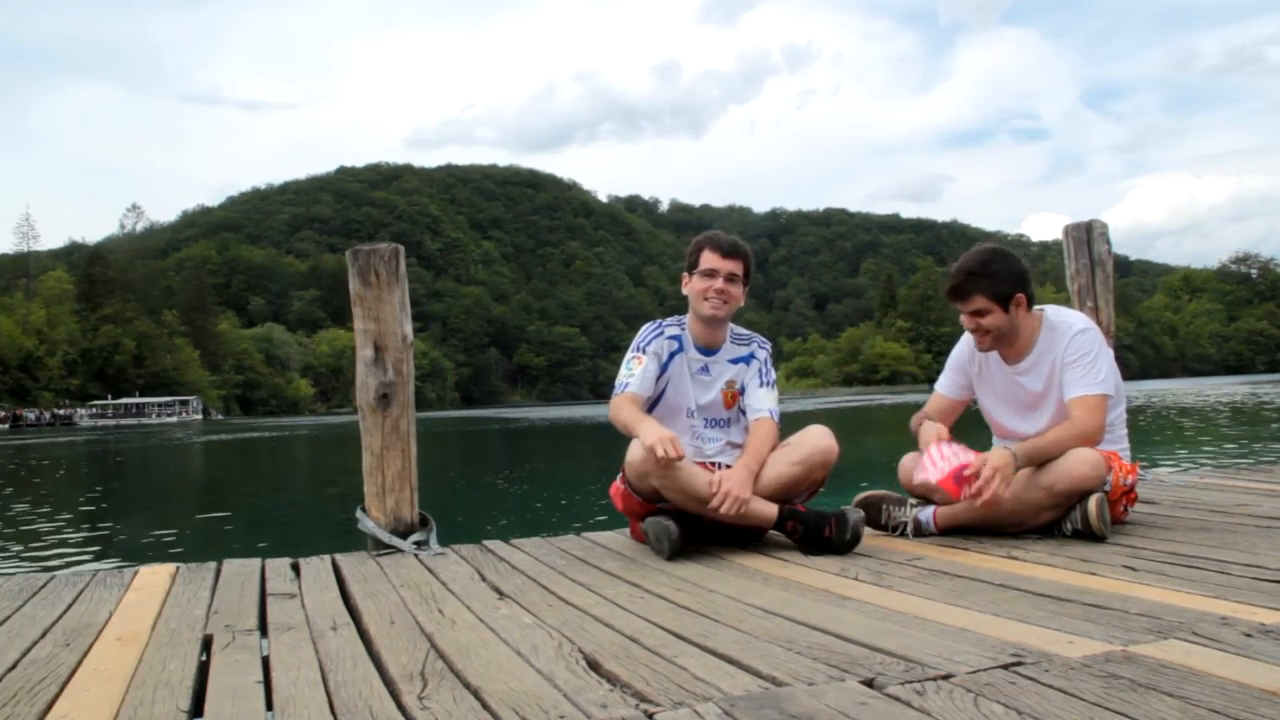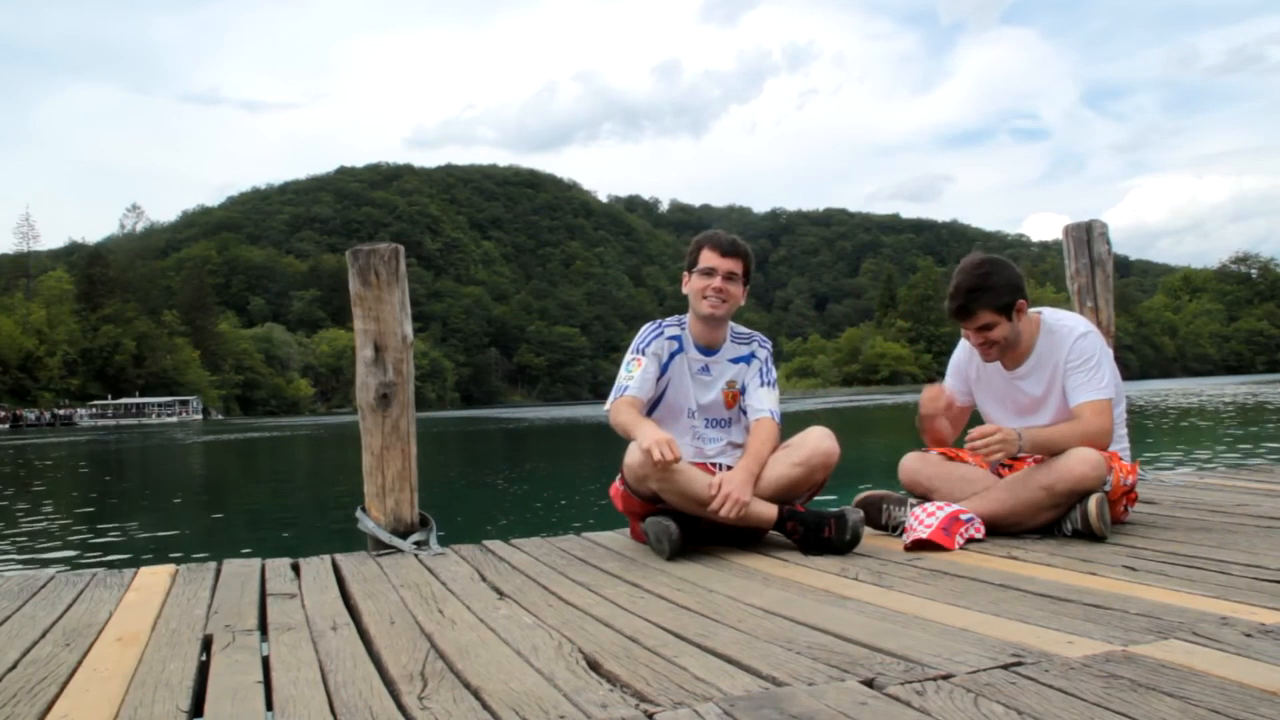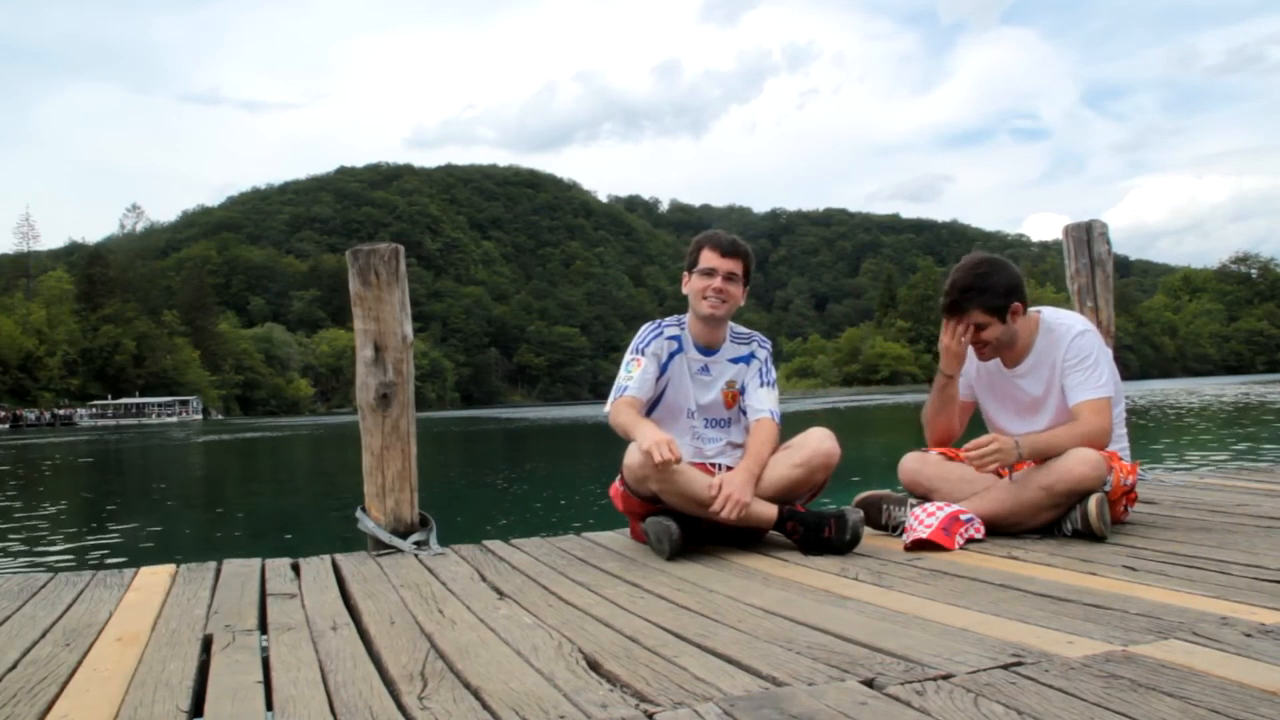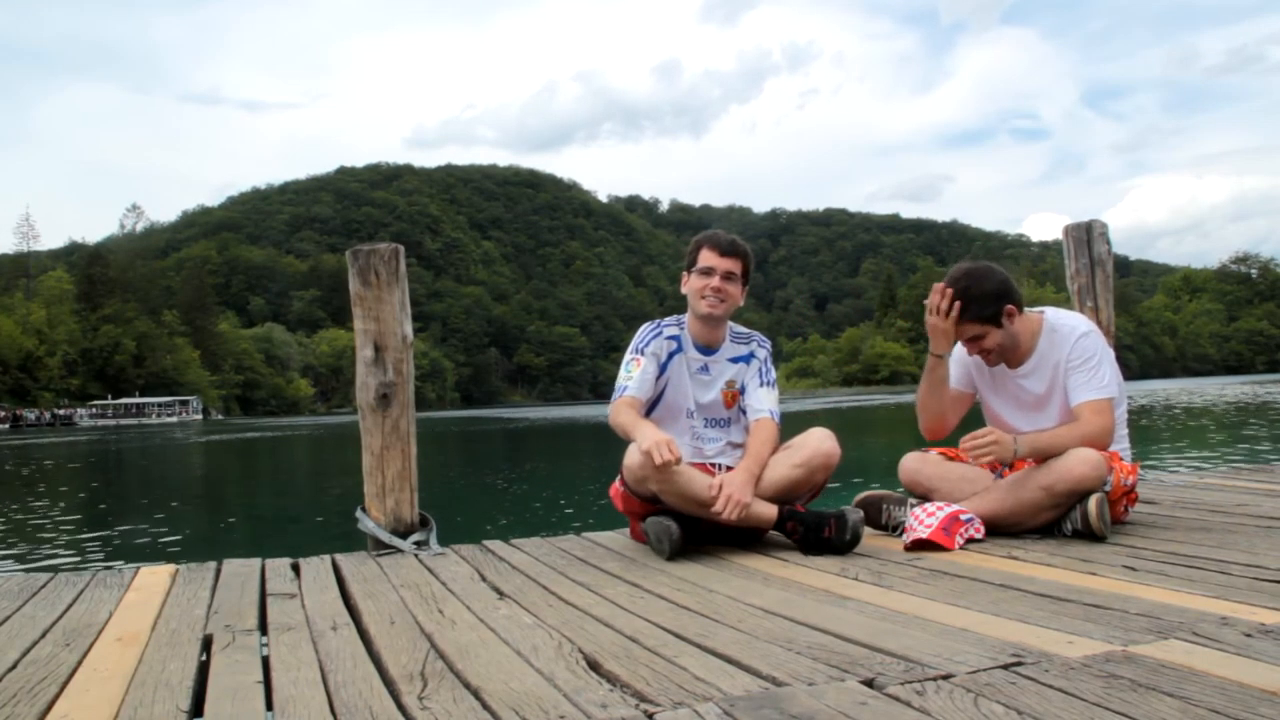
dt=0.2s
person 1, frame 1
left shoulder: (754, 350)
right shoulder: (657, 337)
left elbow: (764, 421)
right elbow: (621, 406)
left wrist: (743, 471)
right wrist: (647, 426)
left hip: (732, 483)
right hip: (666, 489)
left knee: (820, 443)
right knee: (644, 455)
left ankle: (686, 522)
right ankle: (795, 522)
person 1, frame 2
left shoulder: (755, 349)
right shoulder: (657, 337)
left elbow: (765, 422)
right elbow: (621, 409)
left wrist: (744, 473)
right wrist: (646, 430)
left hip: (732, 481)
right hip: (667, 487)
left knee: (822, 444)
right knee: (642, 458)
left ankle: (686, 523)
right ankle: (794, 522)
person 1, frame 3
left shoulder: (755, 349)
right shoulder: (656, 337)
left elbow: (765, 421)
right elbow: (620, 410)
left wrist: (745, 474)
right wrist: (646, 430)
left hip: (732, 481)
right hip: (666, 484)
left knee: (822, 444)
right knee: (641, 459)
left ankle: (689, 524)
right ankle: (794, 522)
person 1, frame 4
left shoulder: (754, 349)
right shoulder: (655, 337)
left elbow: (765, 421)
right elbow: (621, 409)
left wrist: (745, 475)
right wrist: (645, 431)
left hip: (733, 481)
right hip: (666, 484)
left knee: (822, 444)
right knee: (641, 459)
left ankle: (687, 523)
right ankle: (795, 522)
person 2, frame 1
left shoulder: (1075, 334)
right shoulder: (971, 347)
left elbow: (1087, 429)
right elbow: (929, 416)
left wrist: (1014, 457)
right wrist: (927, 427)
left hip: (1092, 467)
right hip: (1012, 470)
left knee: (1083, 467)
right knee: (912, 466)
left ankle: (926, 518)
right ankle: (1058, 512)
person 2, frame 2
left shoulder: (1075, 337)
right shoulder: (970, 351)
left elbow: (1097, 432)
right elbow: (942, 437)
left wrist: (1020, 440)
right wrist: (929, 417)
right hip: (1015, 472)
left knee: (1083, 465)
right knee: (913, 468)
right ankle: (1061, 513)
person 2, frame 3
left shoulder: (1073, 335)
right shoulder: (967, 349)
left elbow: (1097, 432)
right elbow: (940, 439)
left wrist: (1018, 448)
right wrist: (948, 372)
left hip: (1092, 468)
right hip: (1013, 472)
left knee: (1084, 465)
right knee: (914, 467)
right ankle: (1060, 512)
person 2, frame 4
left shoulder: (1076, 336)
right shoulder: (970, 352)
left elbow: (1099, 433)
right elbow: (933, 428)
left wrist: (1016, 446)
right wrist: (938, 351)
left hip: (1091, 468)
right hip: (1013, 472)
left knee: (1085, 465)
right knee: (914, 466)
right ankle: (1061, 513)
